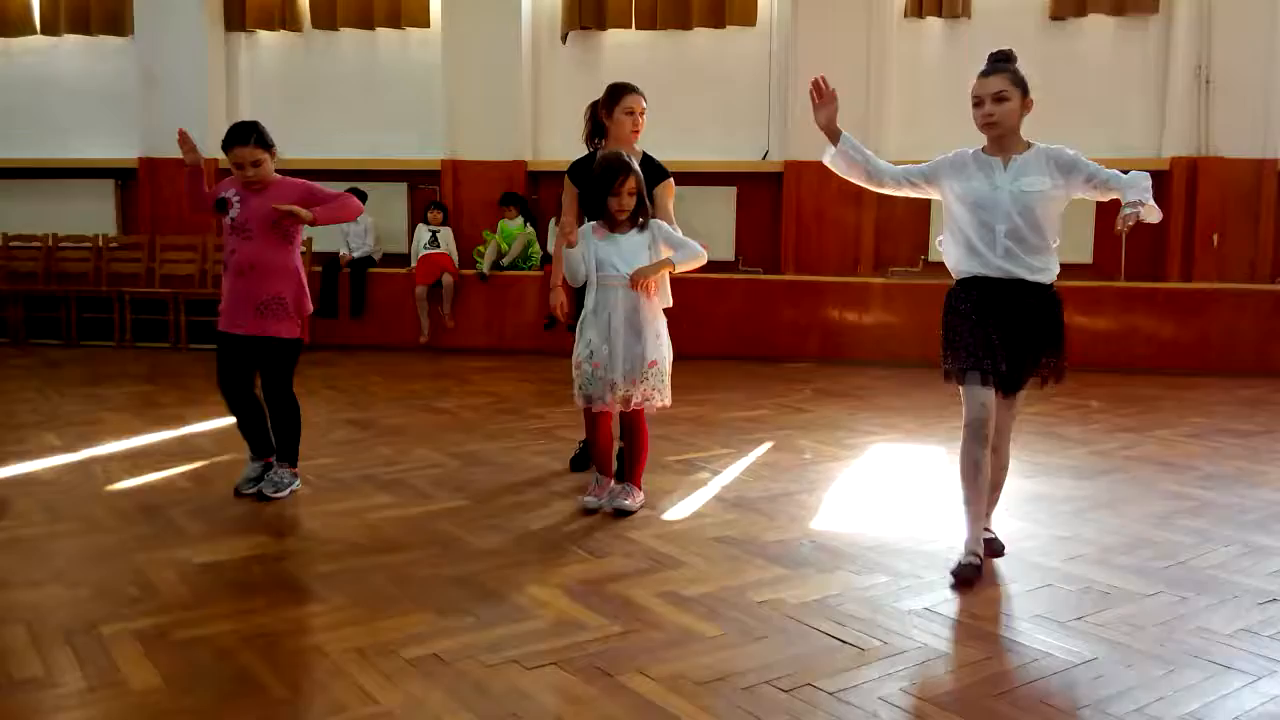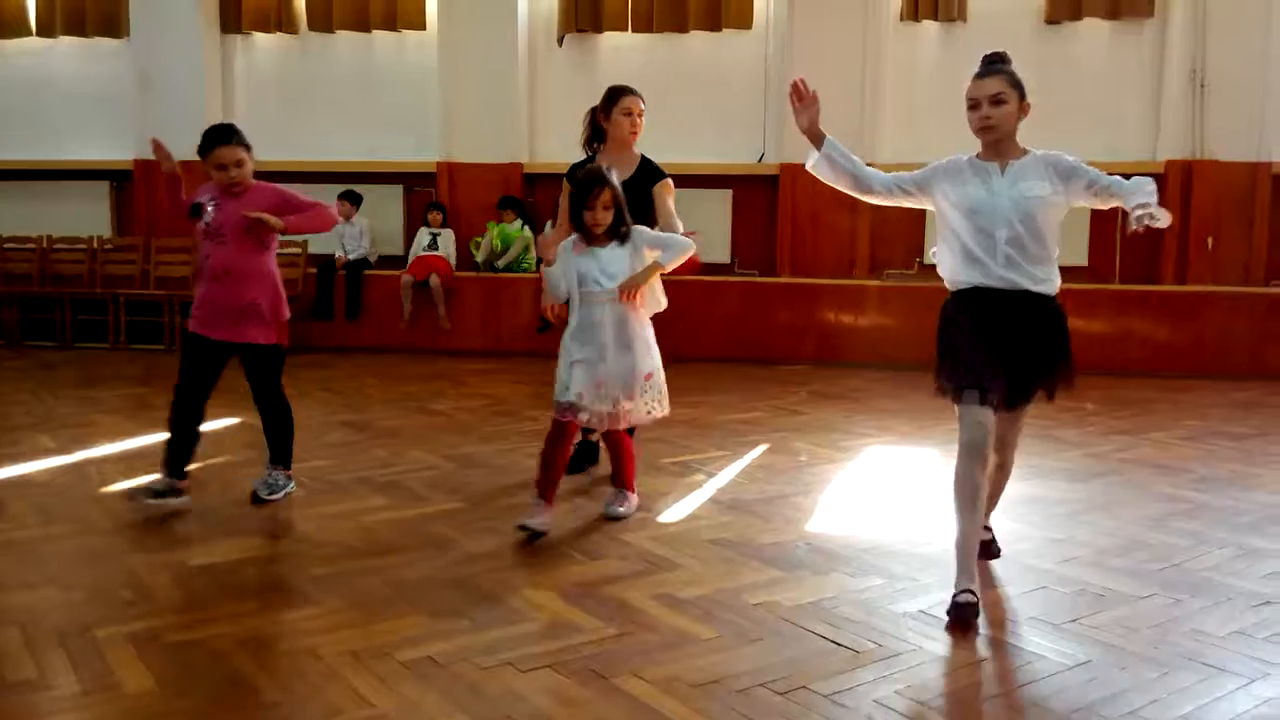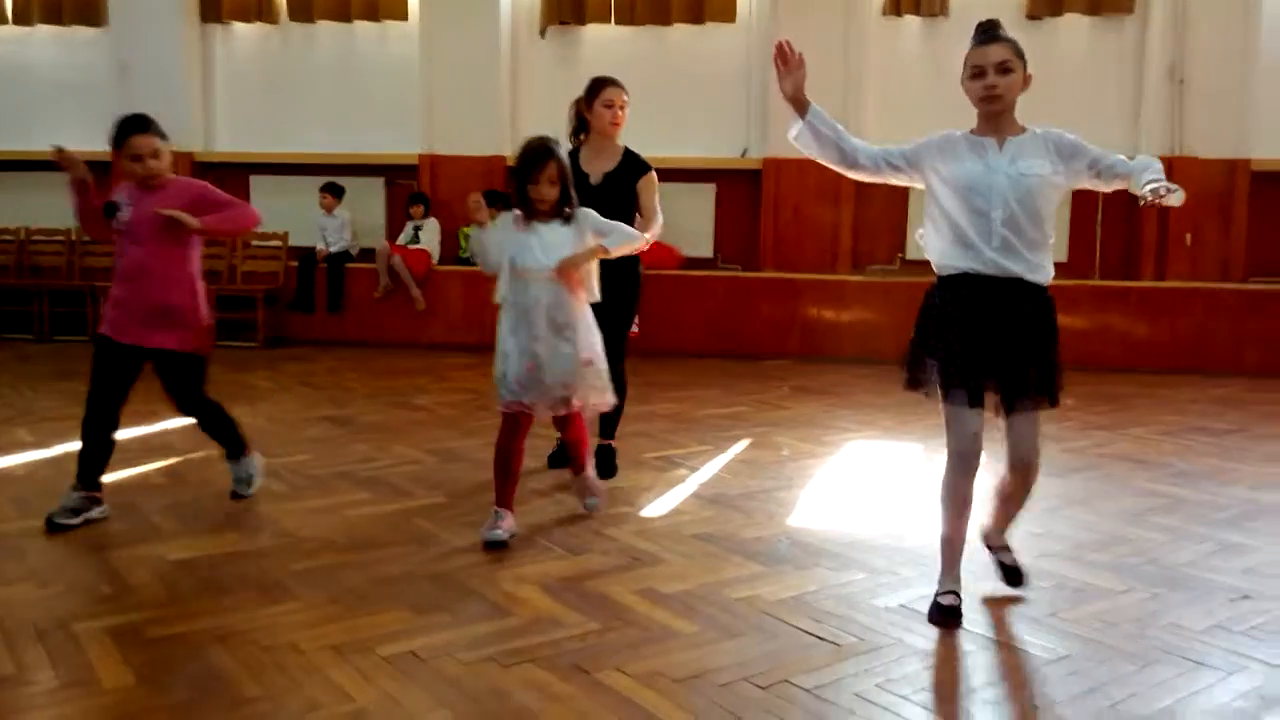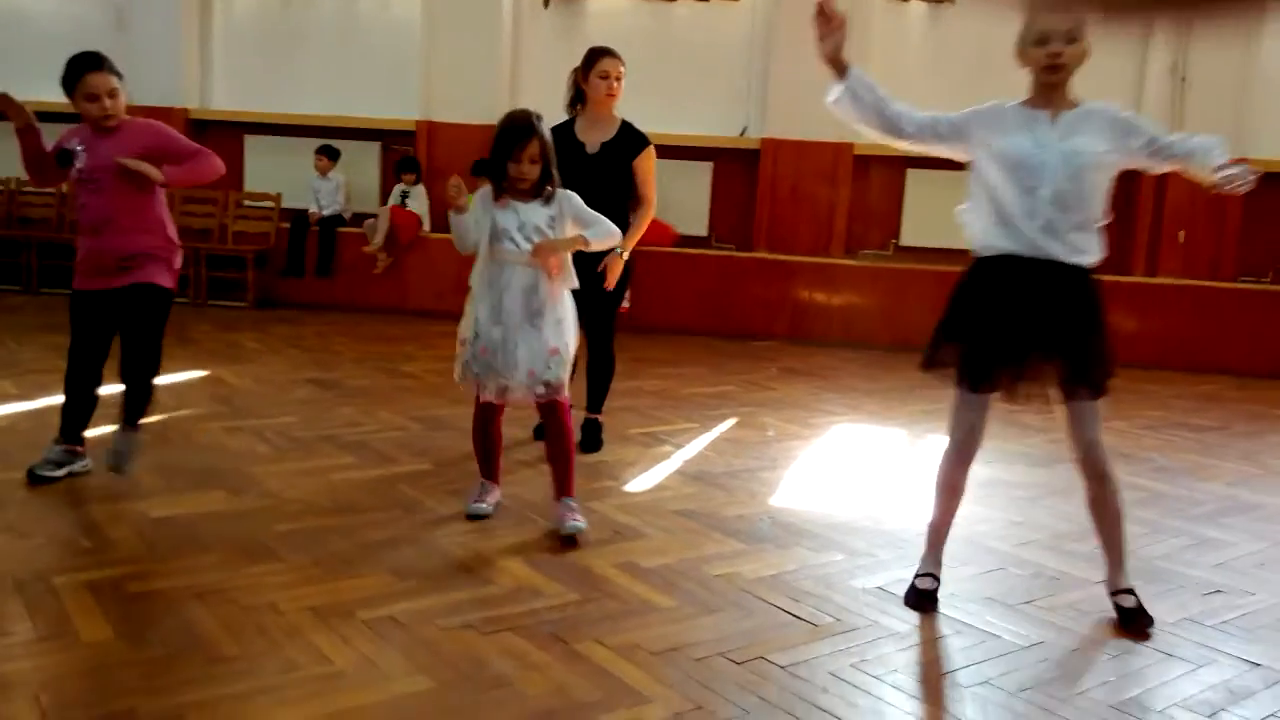
dt=0.3s
person 1, frame 1
left shoulder: (1056, 163)
right shoulder: (955, 167)
left elbow: (1122, 181)
right elbow: (884, 177)
left wrist: (1136, 201)
right wrist: (833, 132)
left hip: (1030, 302)
right hip: (973, 300)
left knee: (1002, 426)
right knee: (977, 418)
left ankle: (984, 524)
right ankle: (973, 544)
person 1, frame 2
left shoulder: (1056, 169)
right shoulder: (948, 175)
left elbow: (1123, 188)
right elbow: (872, 185)
left wrist: (1143, 205)
right wrist: (816, 136)
left hip: (1032, 316)
right hip: (970, 315)
left knee: (1004, 441)
right knee: (975, 439)
left ankle: (983, 521)
right ankle: (965, 580)
person 1, frame 3
left shoulder: (1055, 149)
right shoulder: (938, 151)
left elbow: (1123, 169)
right elbow: (856, 159)
left wrist: (1152, 183)
right wrist: (800, 103)
left hip: (1024, 307)
right hip: (958, 305)
left knee: (1026, 457)
right knee: (964, 448)
left ankle: (997, 531)
right ankle: (949, 580)
person 1, frame 4
left shoulder: (1108, 125)
right shoulder: (986, 123)
left elbow: (1179, 149)
right elbow: (898, 124)
left wrist: (1222, 164)
right wrist: (840, 67)
left hip: (1070, 294)
right hip: (997, 288)
left knee: (1091, 450)
right knee: (964, 437)
left ankle: (1119, 579)
right ankle: (931, 561)
person 2, frame 1
left shoulder: (295, 189)
right shoulder: (228, 188)
left elbow: (352, 205)
right elbow: (201, 204)
left wrist: (310, 215)
right wrist: (194, 167)
left hip: (280, 310)
right hip: (235, 310)
left knee: (277, 389)
right knee: (233, 386)
left ankle: (287, 467)
right ankle: (263, 456)
person 2, frame 2
left shoulder: (270, 195)
right shoulder: (206, 194)
left elbow: (327, 215)
right elbow: (181, 211)
left wrist: (281, 224)
right wrist: (170, 174)
left hip: (257, 317)
right hip: (206, 317)
left knee: (267, 394)
right knee: (187, 394)
left ankle: (281, 471)
right ankle: (174, 478)
person 2, frame 3
left shoulder: (192, 192)
right shoulder: (121, 194)
left elbow: (248, 216)
right elbow: (96, 227)
left wrist: (198, 224)
right wrist: (82, 183)
left hip: (177, 320)
right hip: (121, 321)
left knee: (190, 399)
right knee: (101, 404)
left ankle: (242, 456)
right ankle: (87, 492)
person 2, frame 4
left shoulder: (150, 133)
right shoulder: (74, 140)
left elbow: (212, 164)
right elbow: (42, 176)
left wrist: (161, 175)
left hip: (149, 265)
right hip: (93, 270)
left knee: (140, 355)
right knee: (83, 360)
left ankle: (130, 427)
right ankle: (70, 444)
person 3, frame 1
left shoulder: (656, 173)
right shoulder: (580, 170)
left elbow: (666, 223)
right elbow: (568, 230)
right wrist: (557, 284)
left ankle: (629, 447)
right ankle: (592, 440)
person 3, frame 2
left shoulder: (654, 175)
right shoulder: (578, 174)
left elbow: (668, 219)
right elbow: (562, 233)
left wrist: (675, 234)
right ankle: (587, 441)
person 3, frame 3
left shoulder: (637, 168)
right shoulder: (564, 166)
left elbow: (653, 220)
left wrist: (641, 236)
left hip: (618, 278)
left knee: (612, 361)
left ankle: (607, 445)
person 3, frame 4
left shoulder: (635, 141)
right shoulder: (558, 136)
left elbow: (647, 204)
left wrist: (622, 252)
left hip: (609, 253)
left knee: (601, 336)
left ankle: (593, 419)
person 4, frame 1
left shoulder: (653, 229)
right shoulder: (590, 233)
left elbow: (697, 254)
right elbow: (576, 278)
left wrist: (659, 265)
right wrist: (570, 246)
left hip: (641, 331)
right hip: (600, 331)
left knee: (633, 411)
right knee: (597, 409)
left ankle: (633, 485)
right ankle: (603, 477)
person 4, frame 2
left shoulder: (636, 238)
right shoulder: (570, 249)
left elbow: (685, 246)
right elbow: (557, 296)
left wrist: (646, 272)
right wrist: (549, 264)
left hip: (627, 345)
right hip: (584, 347)
left knee: (615, 426)
right knee: (564, 423)
left ankle: (626, 489)
right ankle: (543, 504)
person 4, frame 3
left shoulder: (580, 220)
right shoulder: (509, 223)
left elbow: (633, 238)
right elbow: (489, 264)
left wrist: (589, 254)
right wrist: (481, 226)
left hip: (569, 330)
right hip: (522, 332)
left knee: (568, 414)
right knee: (515, 419)
left ankle: (583, 469)
right ankle: (503, 510)
person 4, frame 4
left shoulder: (561, 201)
right shoulder: (487, 198)
left elbow: (612, 233)
right elbow: (467, 245)
left wrist: (569, 242)
right wrist: (459, 210)
left hip: (544, 314)
right hip: (494, 312)
left knee: (553, 402)
right knee: (488, 402)
left ankle: (566, 499)
right ankle: (489, 483)
